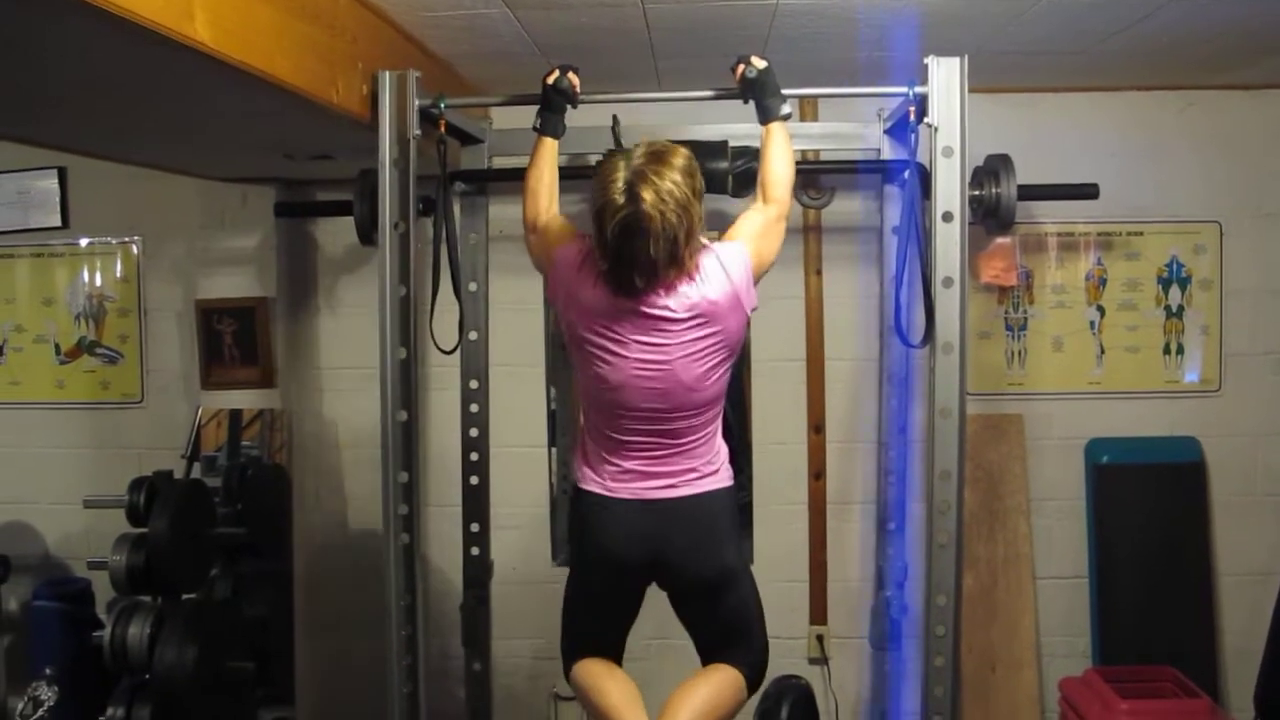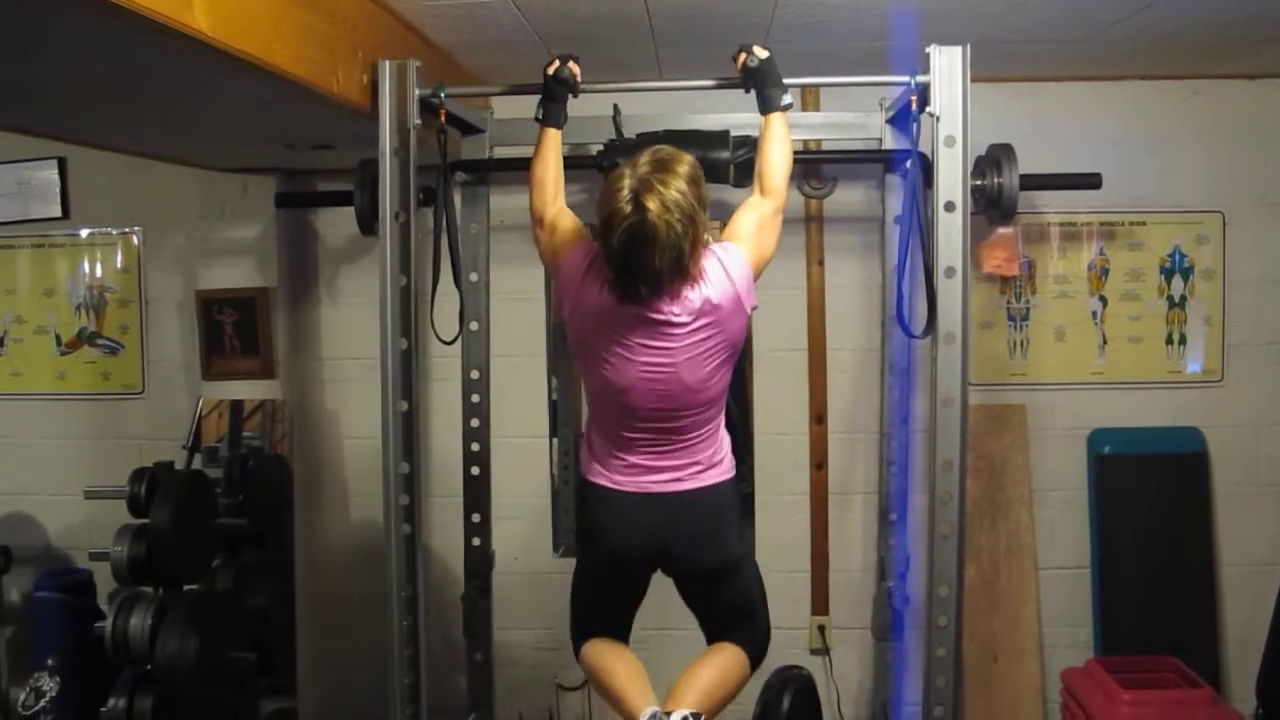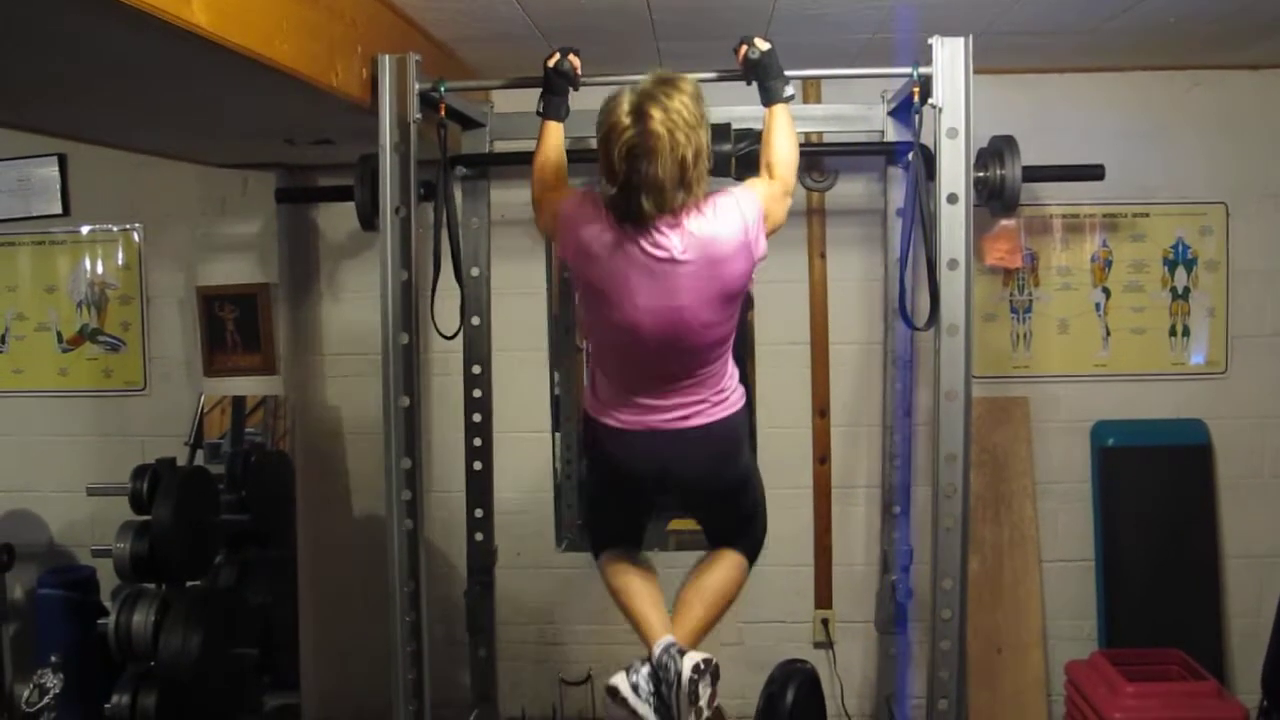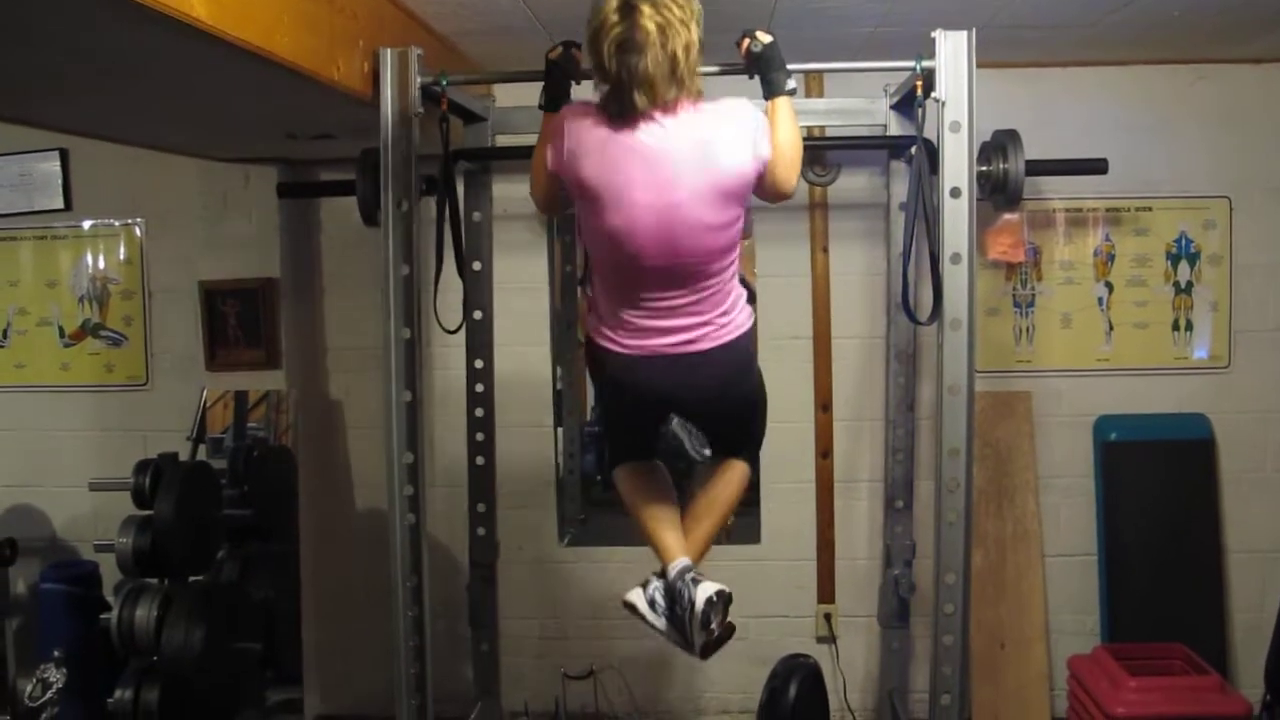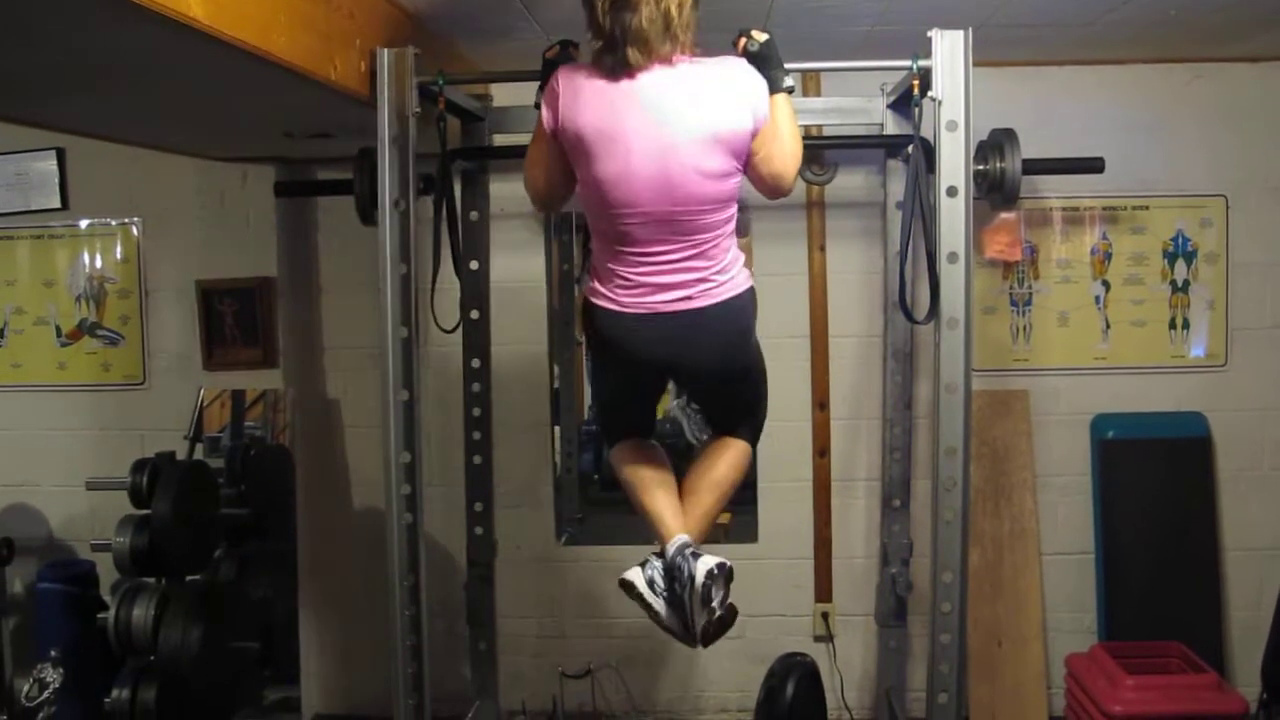
dt=0.3s
person 1, frame 1
left shoulder: (577, 287)
right shoulder: (725, 285)
left elbow: (537, 217)
right elbow: (774, 204)
left wrist: (550, 120)
right wrist: (771, 106)
left hip: (605, 516)
right hip: (700, 515)
left knee: (587, 655)
right knee: (741, 657)
person 1, frame 2
left shoulder: (581, 290)
right shoulder: (727, 288)
left elbow: (547, 212)
right elbow: (769, 197)
left wrist: (553, 111)
right wrist: (771, 96)
left hip: (611, 510)
right hip: (703, 508)
left knee: (596, 636)
right knee: (743, 637)
person 1, frame 3
left shoulder: (587, 232)
right shoulder: (732, 224)
left elbow: (544, 200)
right elbow: (780, 181)
left wrist: (553, 103)
right wrist: (774, 88)
left hip: (616, 438)
right hip: (714, 435)
left knee: (613, 544)
right knee: (738, 538)
left ankle: (660, 648)
right ankle: (679, 655)
person 1, frame 4
left shoulder: (578, 135)
right shoulder: (735, 128)
left elbow: (545, 197)
right elbow: (784, 180)
left wrist: (555, 96)
right wrist: (777, 81)
left hip: (619, 358)
right hip: (719, 356)
left knee: (629, 453)
right knee: (738, 446)
left ankle: (674, 570)
right ankle: (685, 579)
person 1, frame 5
left shoulder: (570, 89)
right shoulder: (734, 82)
left elbow: (544, 196)
right elbow: (780, 179)
right wrist: (777, 78)
left hip: (618, 321)
right hip: (717, 316)
left knee: (626, 432)
right knee: (738, 422)
left ankle: (674, 550)
right ankle: (687, 556)
